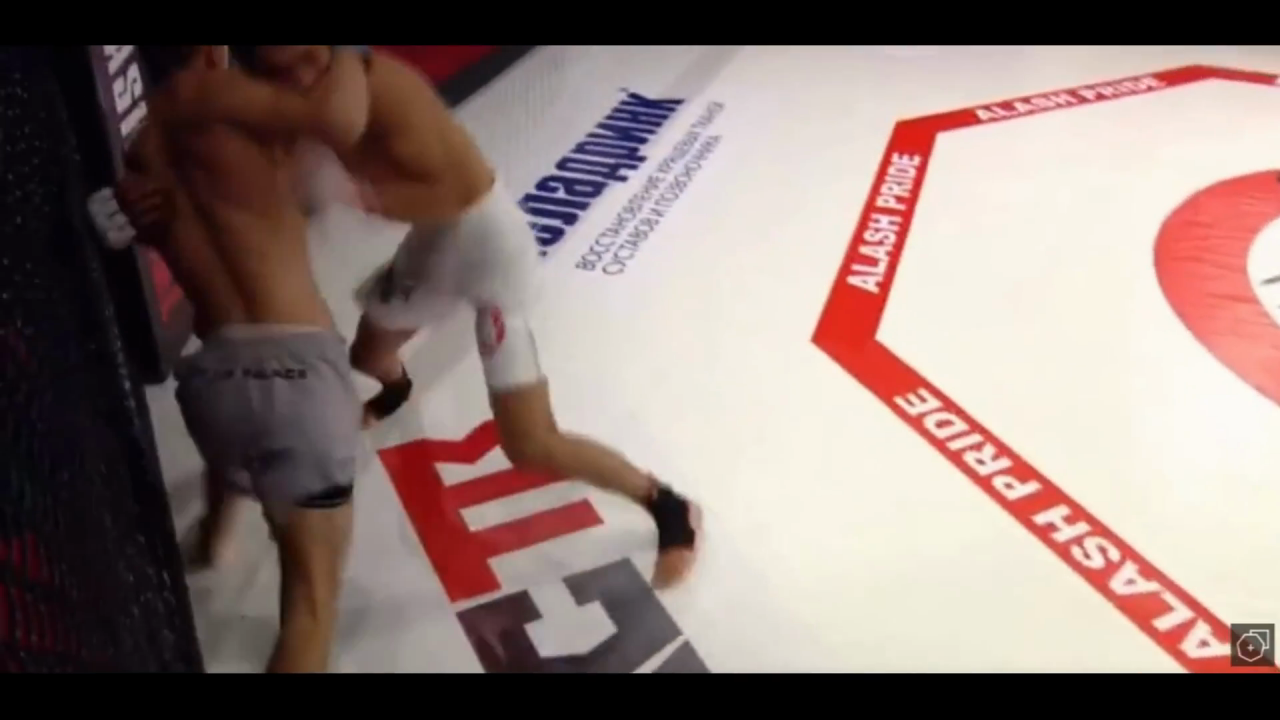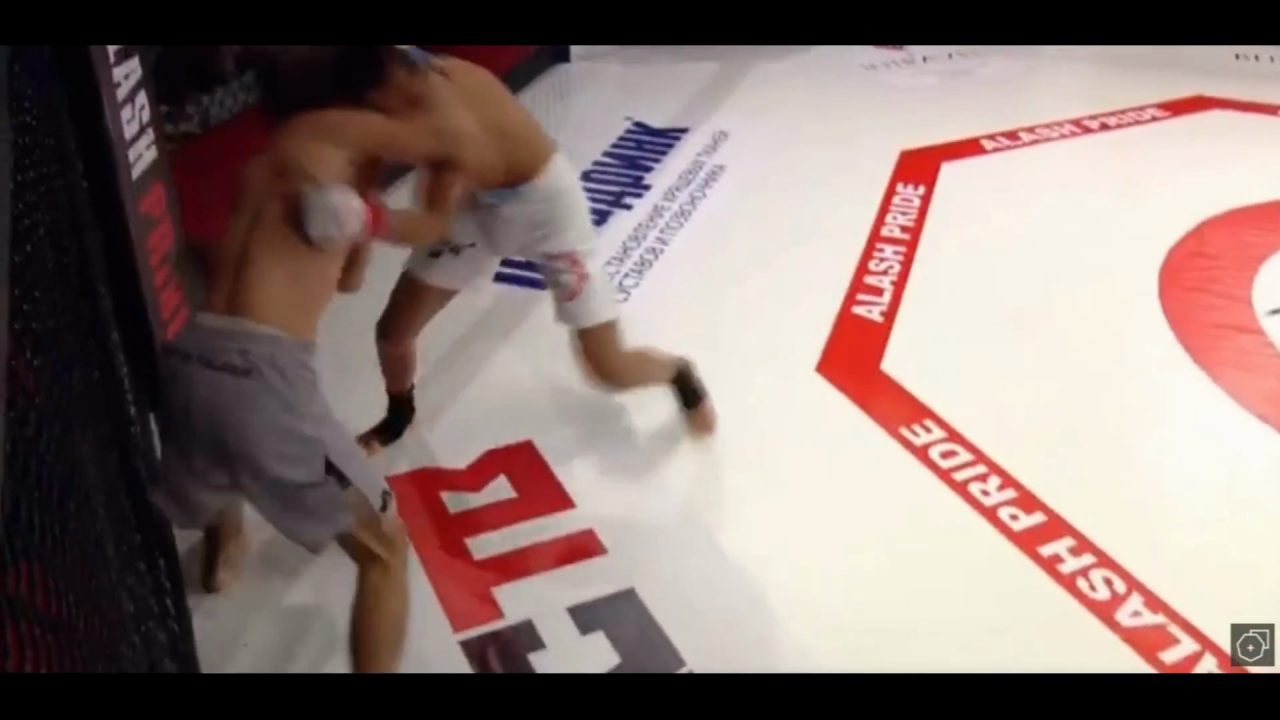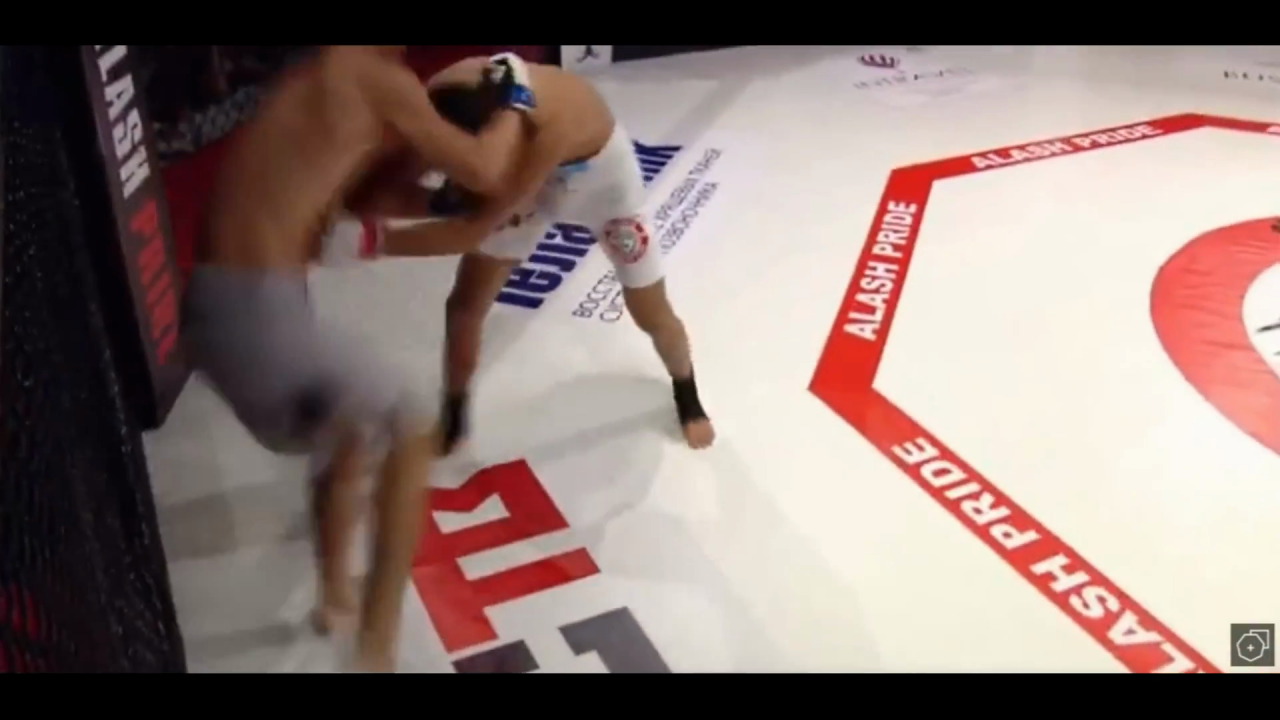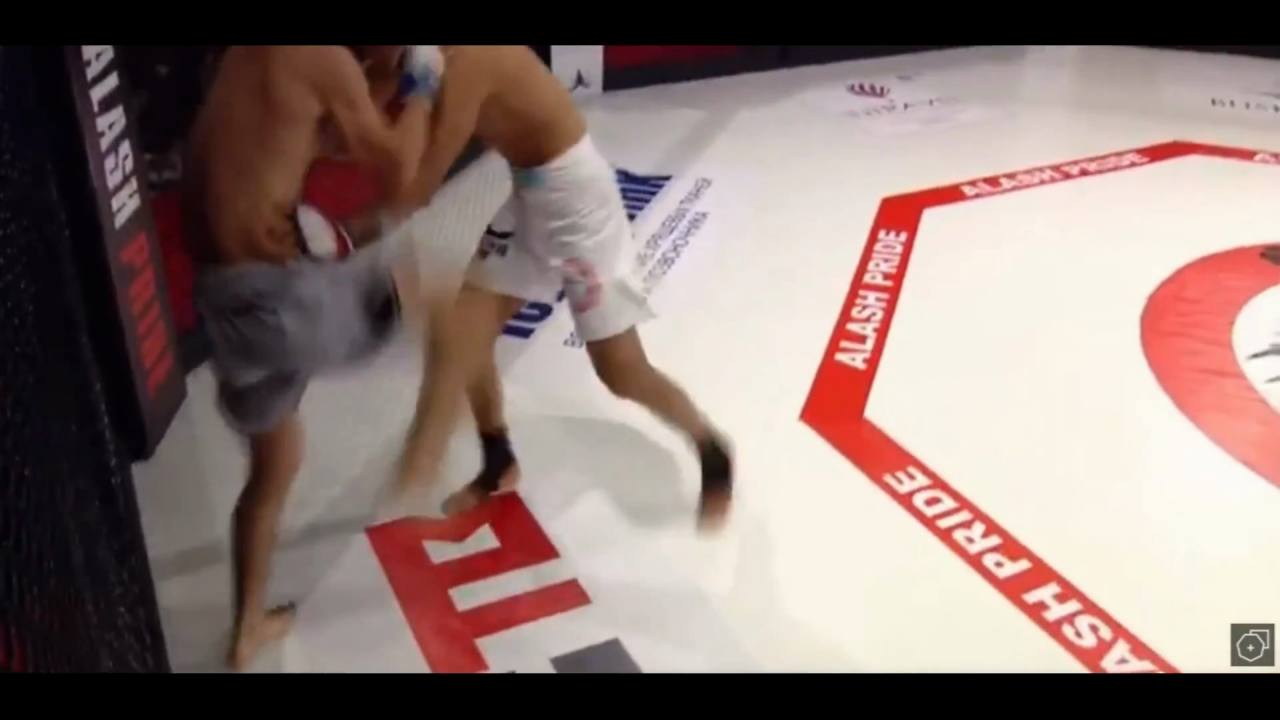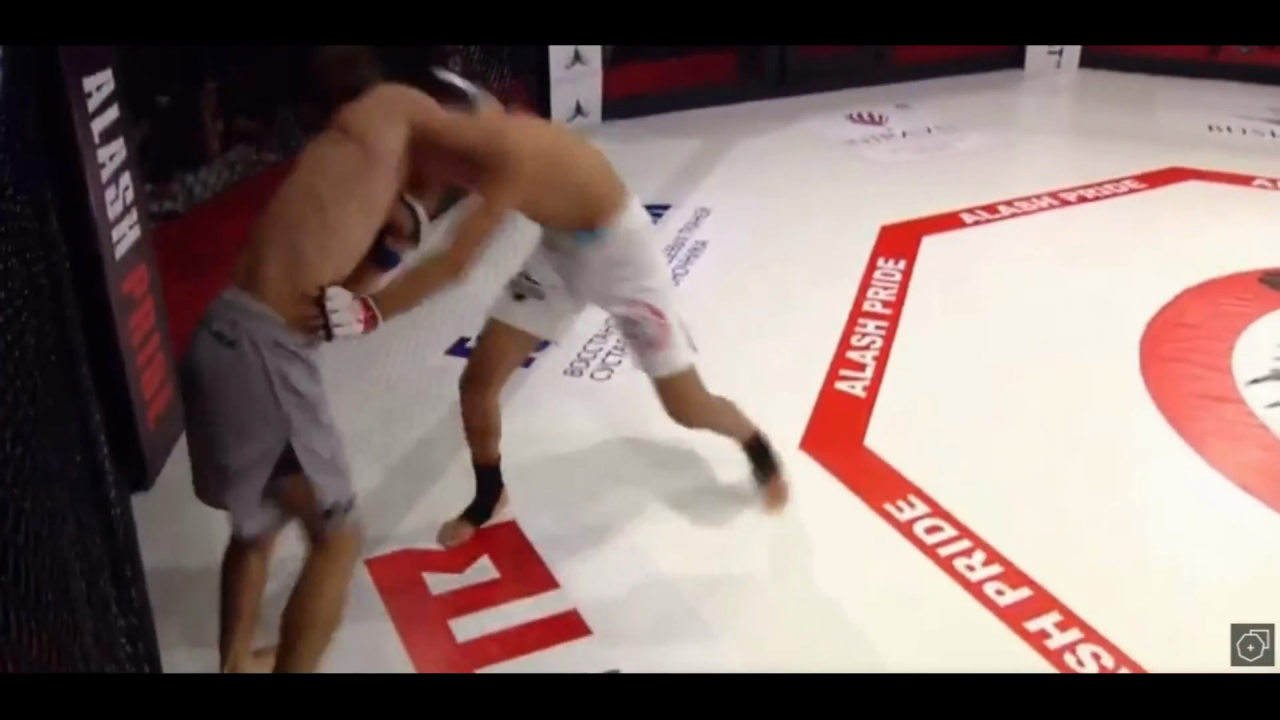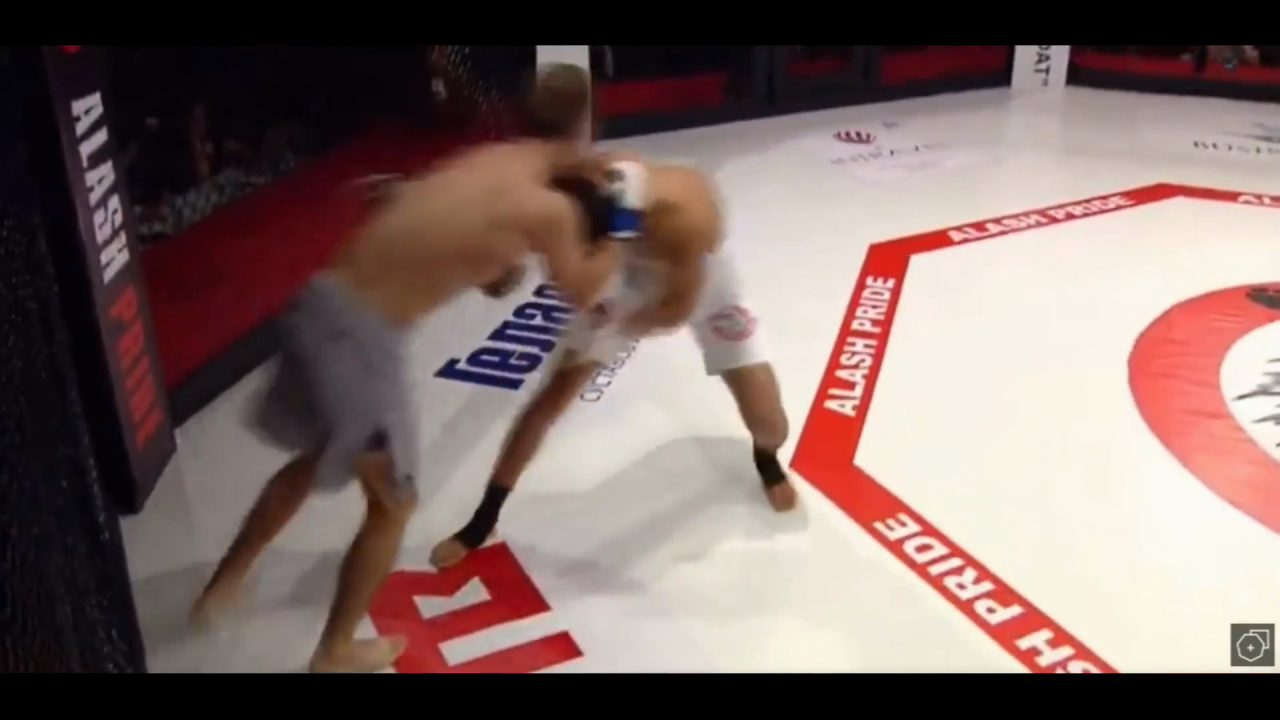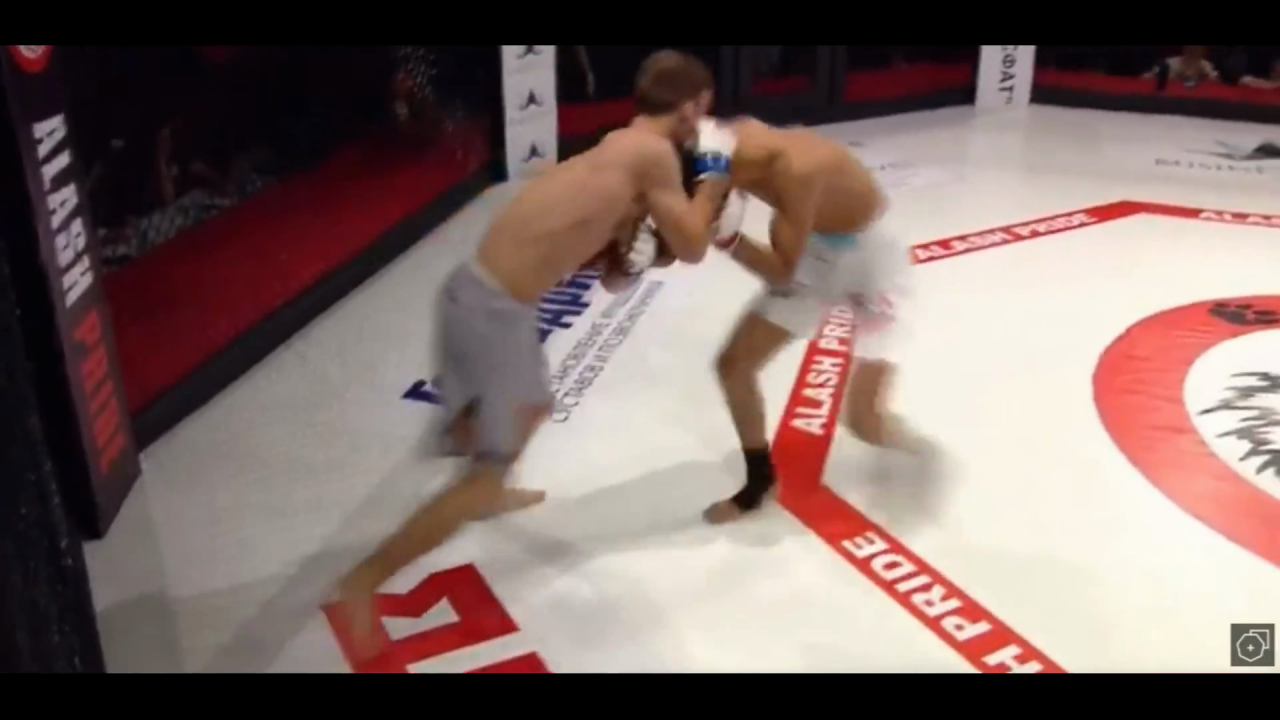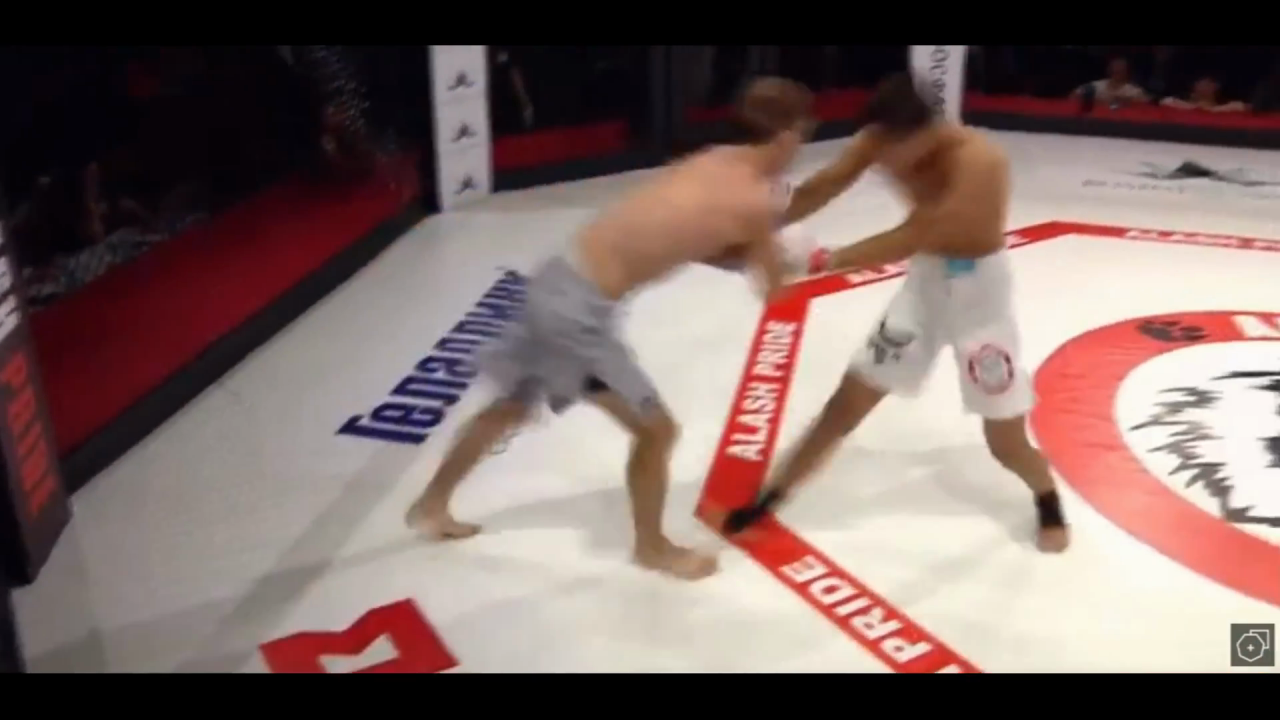
dt=0.3s
person 1, frame 1
left shoulder: (142, 154)
right shoulder: (198, 97)
right elbow: (340, 120)
right wrist: (344, 60)
left hip: (217, 374)
right hip: (300, 372)
left knee: (232, 457)
right knee: (311, 603)
left ankle: (214, 534)
person 1, frame 2
left shoulder: (268, 162)
right shoulder: (328, 135)
left elbow: (347, 280)
right elbow: (452, 141)
left wrist: (360, 215)
left hip: (187, 369)
right hip: (260, 379)
left knee: (229, 478)
right knee: (386, 551)
left ankle: (221, 560)
person 1, frame 3
left shoulder: (303, 80)
right shoulder: (378, 79)
right elbow: (484, 172)
right wrist: (513, 105)
left hip: (212, 305)
right hip: (258, 314)
left knee: (351, 438)
right knee: (413, 439)
left ankle: (336, 595)
right ankle: (376, 650)
person 1, frame 4
left shoulder: (238, 63)
right shoulder: (318, 58)
right elbow: (399, 173)
right wrist: (419, 88)
left hip: (221, 305)
right hip: (290, 301)
left knee: (276, 464)
left ankle: (247, 627)
person 1, frame 5
left shoulder: (330, 148)
right shoulder: (388, 109)
left wrist: (379, 225)
left hip: (217, 336)
right hip: (265, 351)
left knee: (258, 521)
right knee: (338, 543)
left ankle: (237, 663)
person 1, frame 6
left shoulder: (486, 162)
right shoulder: (549, 209)
right elbow: (583, 291)
left hip: (318, 305)
right hip: (360, 338)
left knee: (316, 460)
right knee: (393, 506)
left ankle: (222, 587)
right ankle: (337, 651)
person 1, frame 7
left shoulder: (618, 146)
right shoulder: (655, 152)
right elbow: (690, 245)
right wrist: (715, 175)
left hip: (478, 293)
right hip: (492, 316)
left knee: (531, 405)
right knee: (485, 480)
left ankle: (492, 492)
right ankle: (358, 588)
person 1, frame 8
left shoulder: (716, 161)
right shoulder: (756, 206)
right elbow: (775, 281)
left hip: (558, 282)
right hip: (577, 313)
left knee: (513, 406)
right knee: (657, 431)
left ankle: (430, 508)
right ankle: (651, 546)
person 2, frame 1
left shoulder: (383, 87)
left elbow: (443, 191)
left wrist: (359, 192)
left hip: (487, 240)
right hip: (437, 234)
left knee: (530, 446)
right knee: (368, 358)
left ankle: (669, 506)
right ankle: (397, 390)
person 2, frame 2
left shoulder: (431, 95)
left hip: (545, 201)
right hip: (482, 200)
left knee: (607, 370)
right knee: (393, 329)
left ankle: (683, 381)
right ankle: (399, 414)
person 2, frame 3
left shoulder: (546, 130)
right shoulder: (441, 96)
left elbow: (475, 228)
left wrist: (374, 240)
left hip: (600, 167)
right hip: (518, 171)
left knee: (652, 314)
right knee: (465, 305)
left ankle: (687, 396)
right ankle: (451, 423)
person 2, frame 4
left shoulder: (464, 62)
left elbow: (423, 181)
left hip: (574, 192)
right hip: (532, 190)
left knee: (623, 374)
right knee: (461, 339)
left ankle: (713, 455)
right ankle: (499, 464)
person 2, frame 5
left shoulder: (512, 155)
left elbow: (457, 262)
left wrist: (370, 311)
left hip: (620, 248)
right hip: (562, 246)
left knee: (689, 408)
right knee: (478, 380)
left ankle: (756, 445)
right ankle: (488, 495)
person 2, frame 6
left shoulder: (688, 218)
right shoulder: (591, 179)
left elbow: (679, 310)
left wrist: (612, 320)
left hip: (701, 279)
right hip: (639, 270)
left knee: (768, 419)
right knee: (550, 400)
left ankle: (767, 461)
right ankle: (482, 522)
person 2, frame 7
left shoulder: (796, 169)
right shoulder: (739, 141)
left elbow: (782, 270)
left wrist: (726, 235)
left hip: (870, 255)
right hip: (818, 250)
left knee: (861, 419)
right knee: (733, 366)
left ankle: (905, 447)
right ankle: (759, 483)
person 2, frame 8
left shoulder: (975, 161)
right shoulder: (884, 139)
left elbow: (911, 239)
right elbow: (822, 187)
left wrist: (827, 259)
left hip: (980, 292)
right hip: (925, 285)
left knee: (1008, 446)
right knee: (844, 409)
left ankle: (1048, 505)
right ankle: (757, 509)
